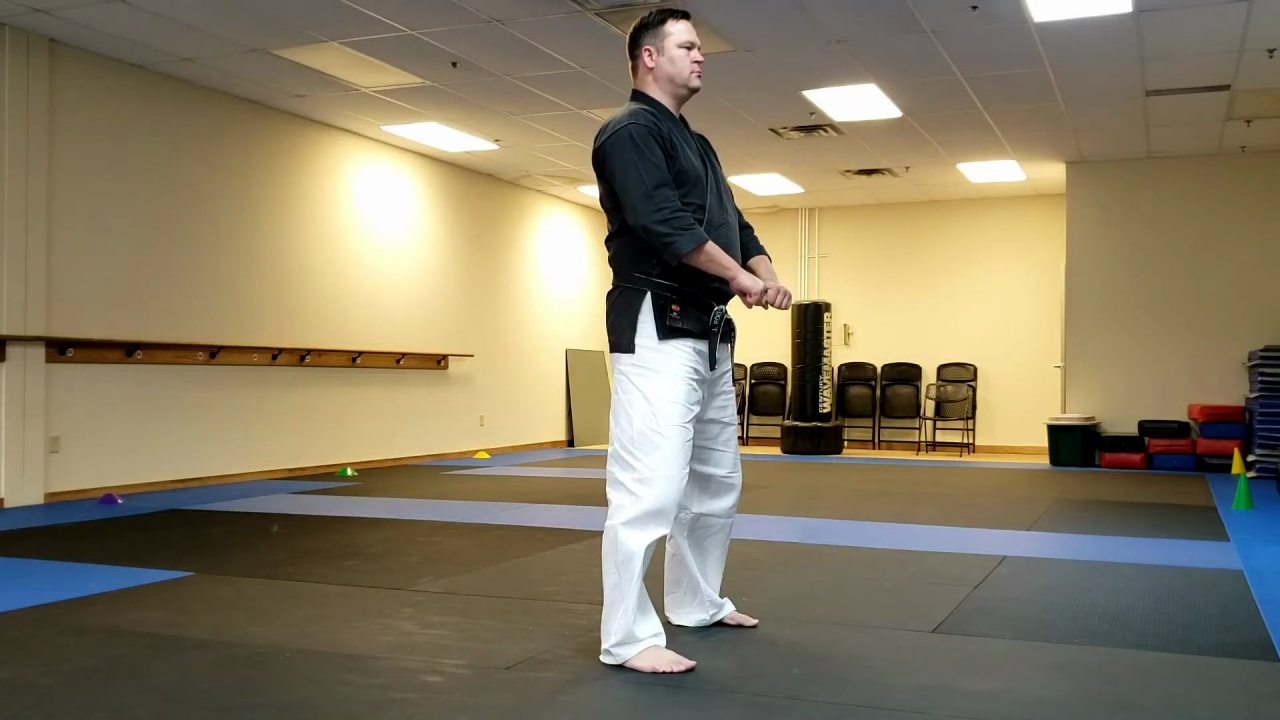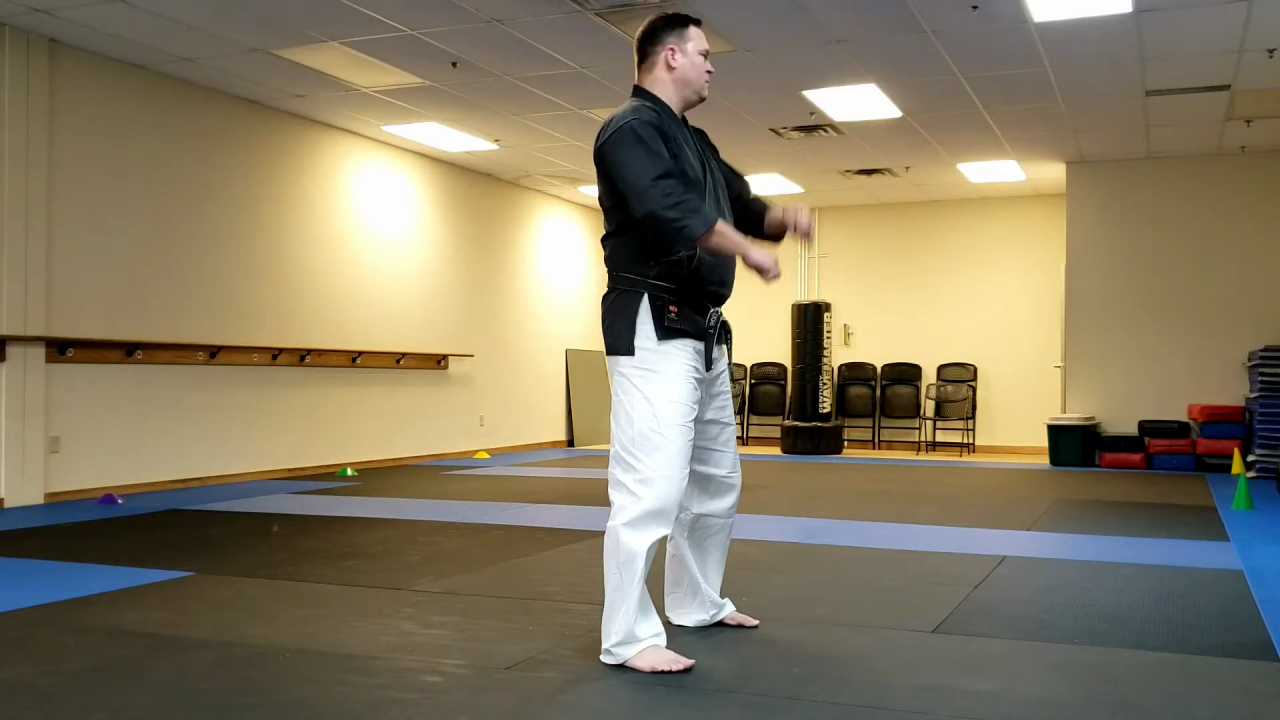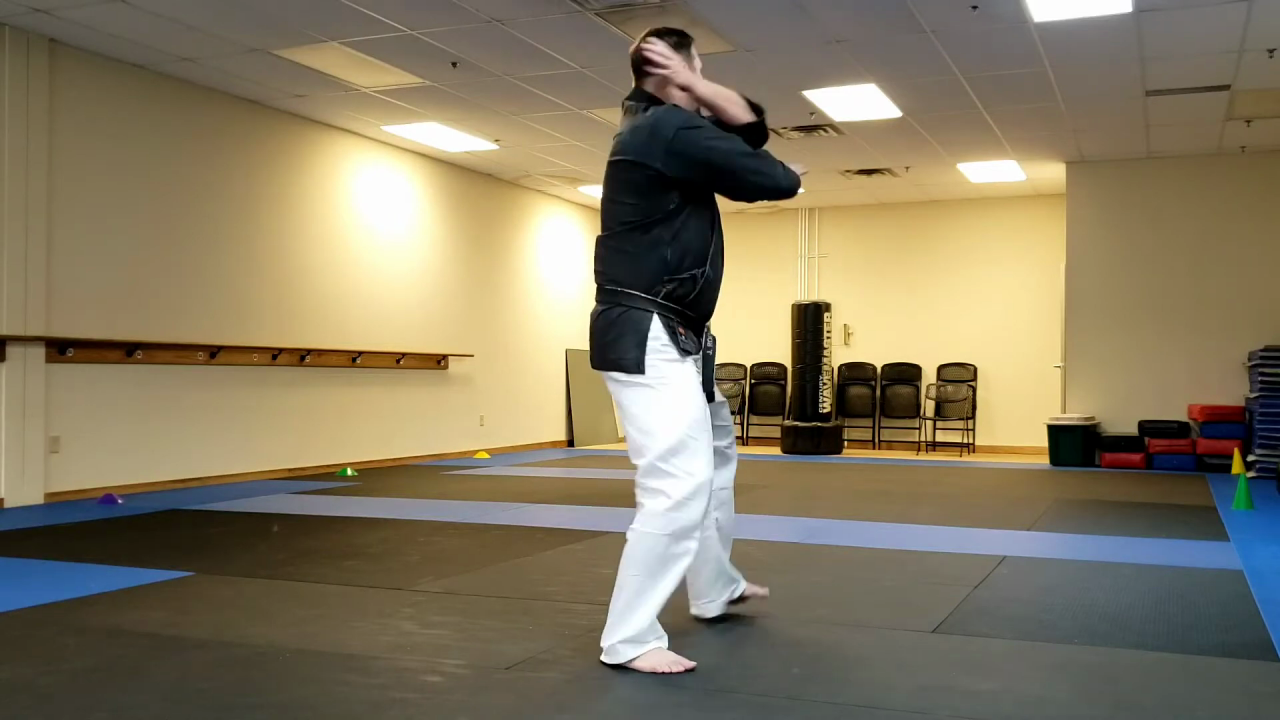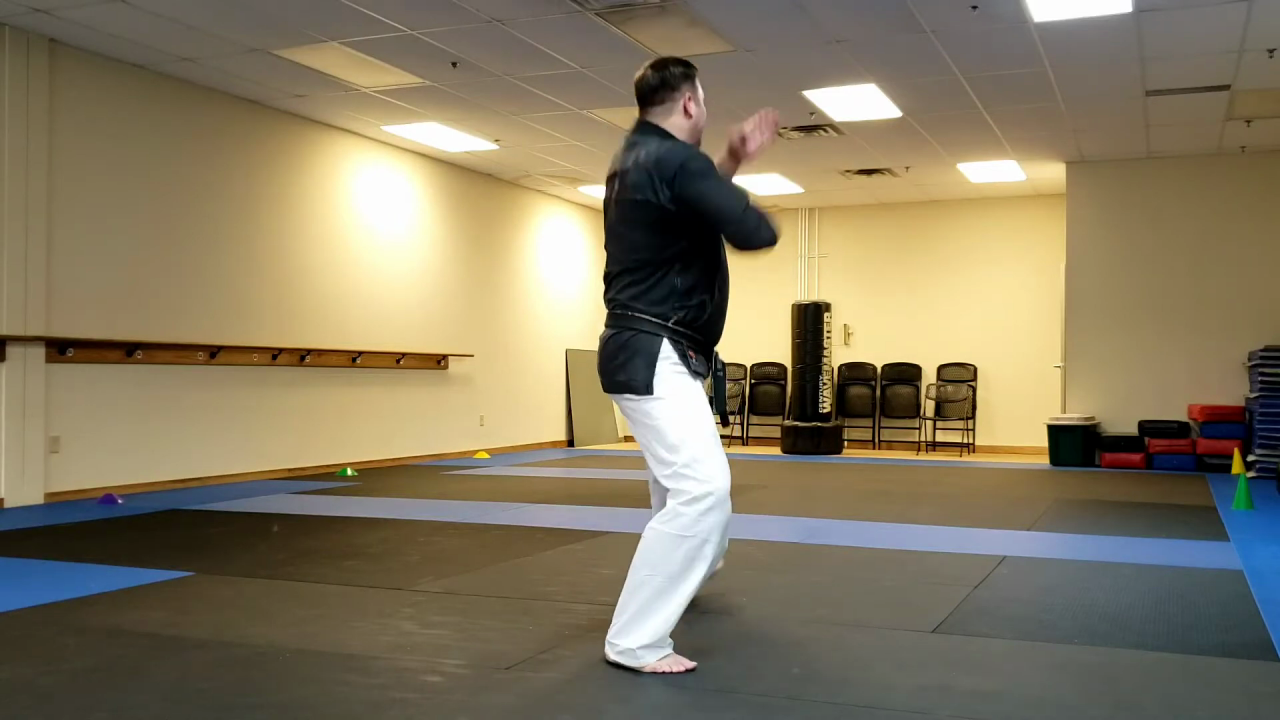
dt=0.2s
person 1, frame 1
left shoulder: (695, 145)
right shoulder: (630, 132)
left elbow: (732, 223)
right elbow: (663, 224)
left wrist: (767, 274)
right wrist: (740, 277)
left hip: (707, 329)
right hip: (656, 327)
left knee: (715, 481)
right knee: (650, 485)
left ankle: (696, 604)
right ankle: (628, 638)
person 1, frame 2
left shoulder: (687, 136)
right shoulder: (631, 129)
left elbow: (741, 207)
right elbow: (670, 209)
left wrist: (785, 221)
right wrist: (750, 251)
left hip: (696, 328)
right hip: (651, 325)
left knee: (713, 477)
right knee: (652, 484)
left ankle: (697, 604)
right ankle: (627, 638)
person 1, frame 3
left shoulder: (656, 126)
right shoulder: (671, 128)
left elbow: (747, 124)
right elbow: (754, 176)
left wrist: (693, 88)
left hip: (656, 333)
right hip: (644, 335)
left knee: (714, 452)
right knee: (682, 484)
left ankle: (714, 584)
right ankle: (628, 639)
person 1, frame 4
left shoulder: (636, 160)
right shoulder: (675, 162)
right elbow: (752, 229)
left wrist: (734, 156)
right wrist: (763, 220)
left hip: (646, 350)
right hip: (653, 355)
left knee: (683, 475)
right knee: (702, 490)
left ankle: (683, 571)
right ankle: (635, 639)
